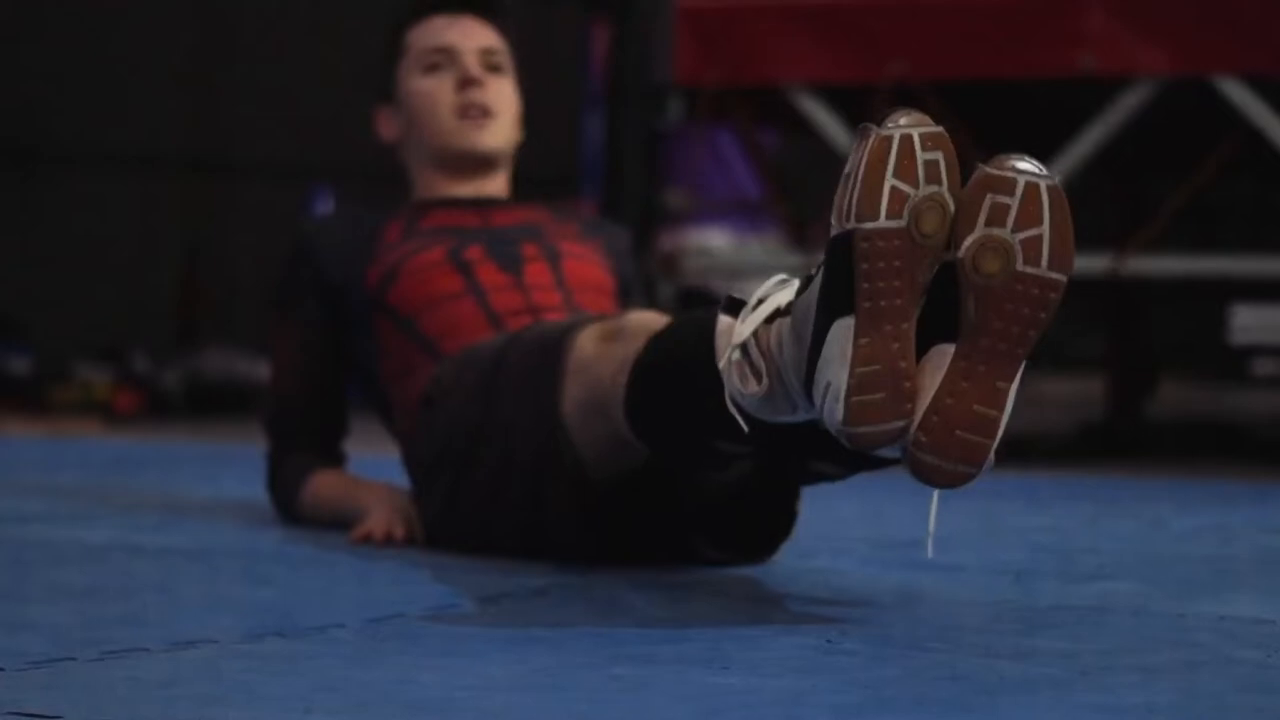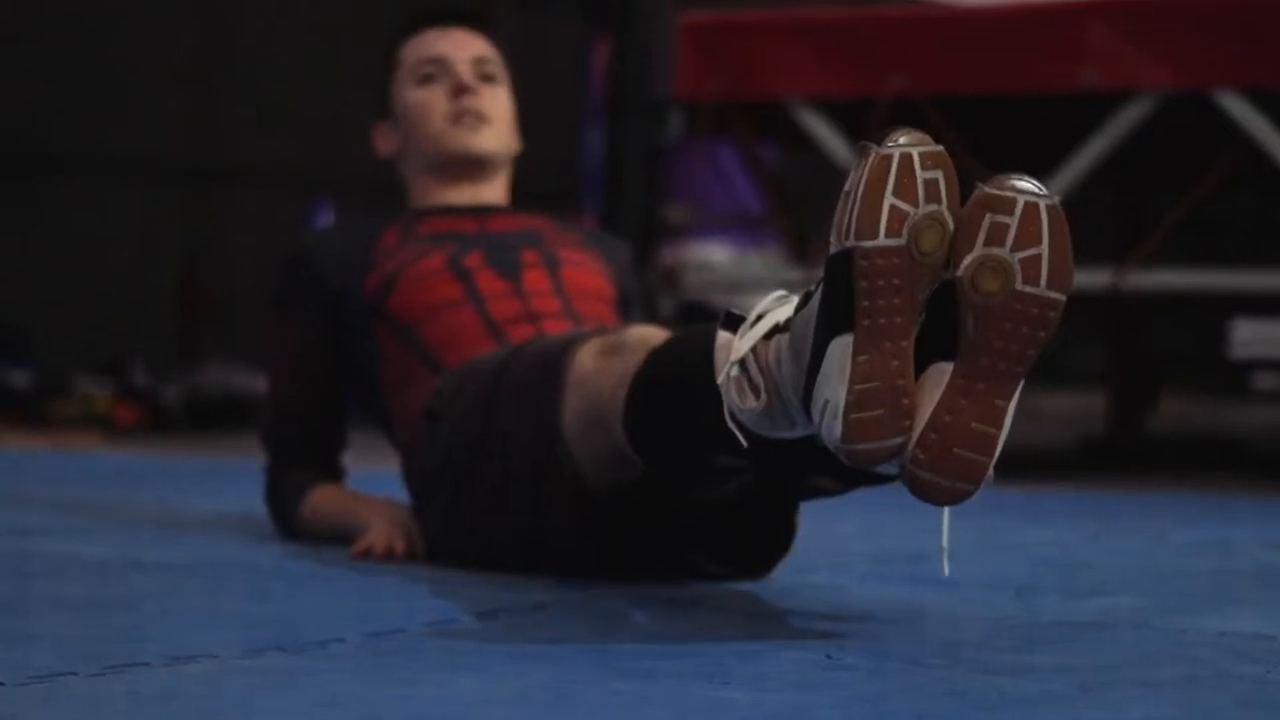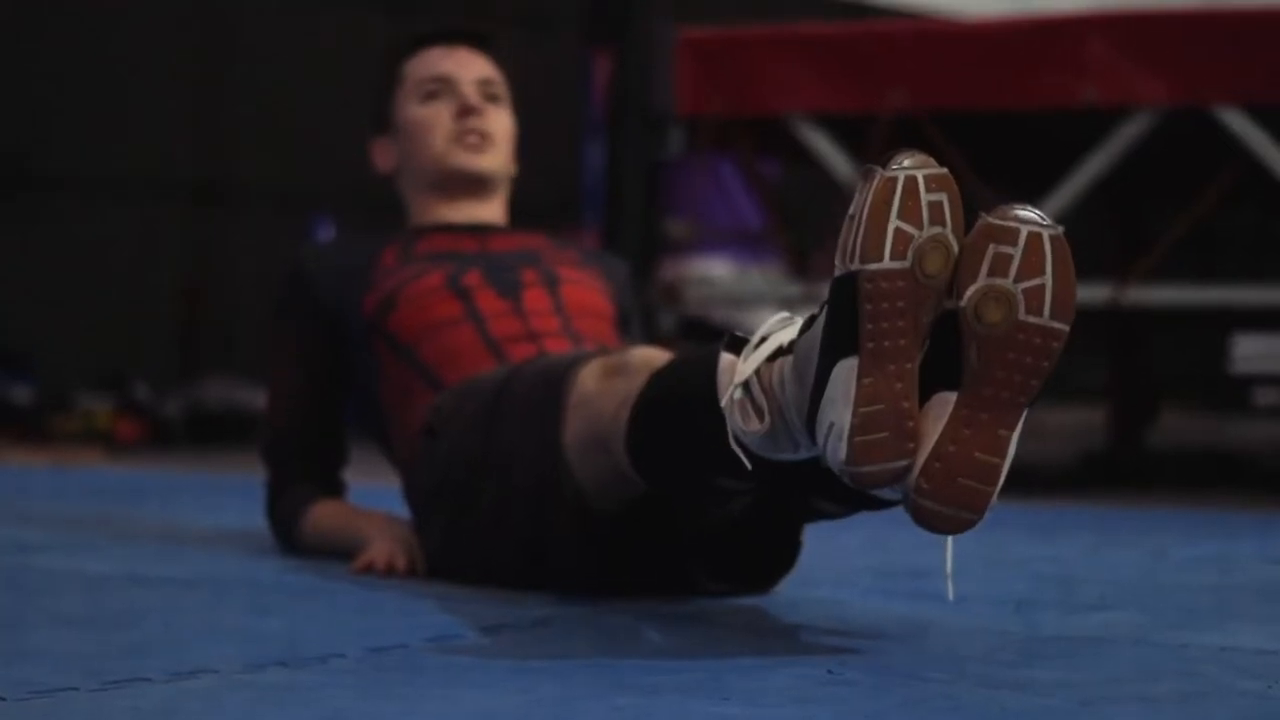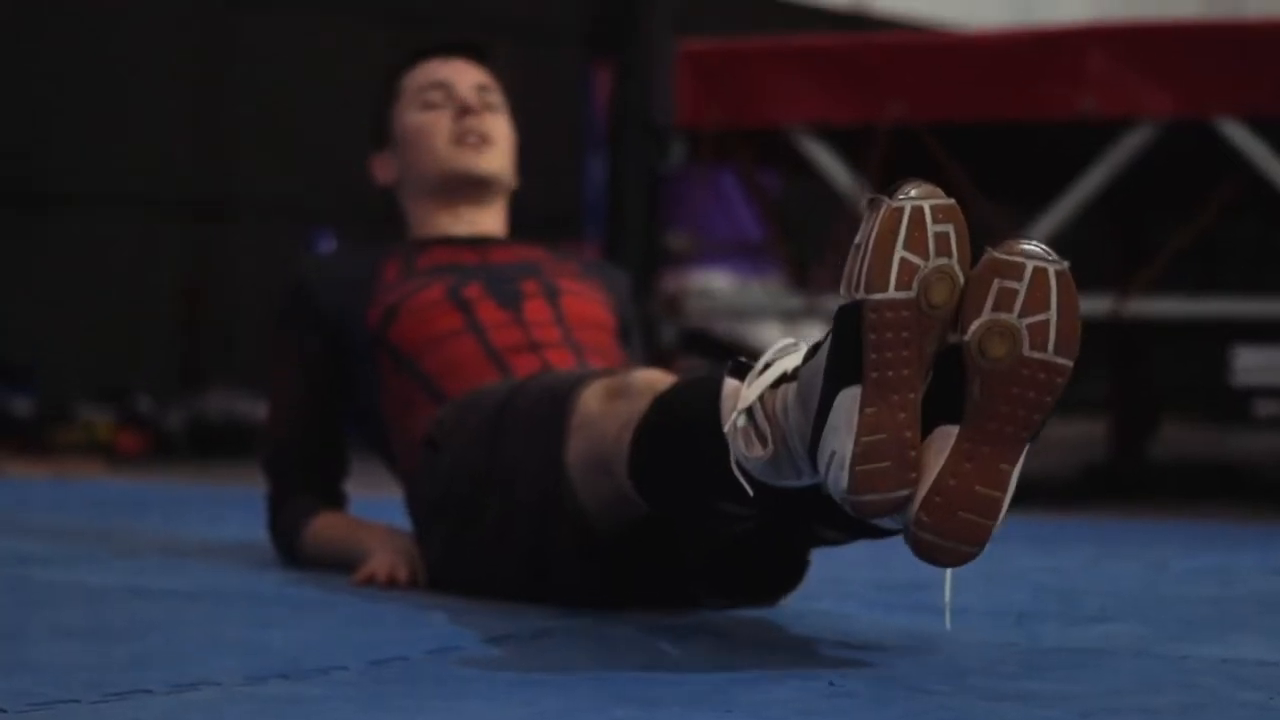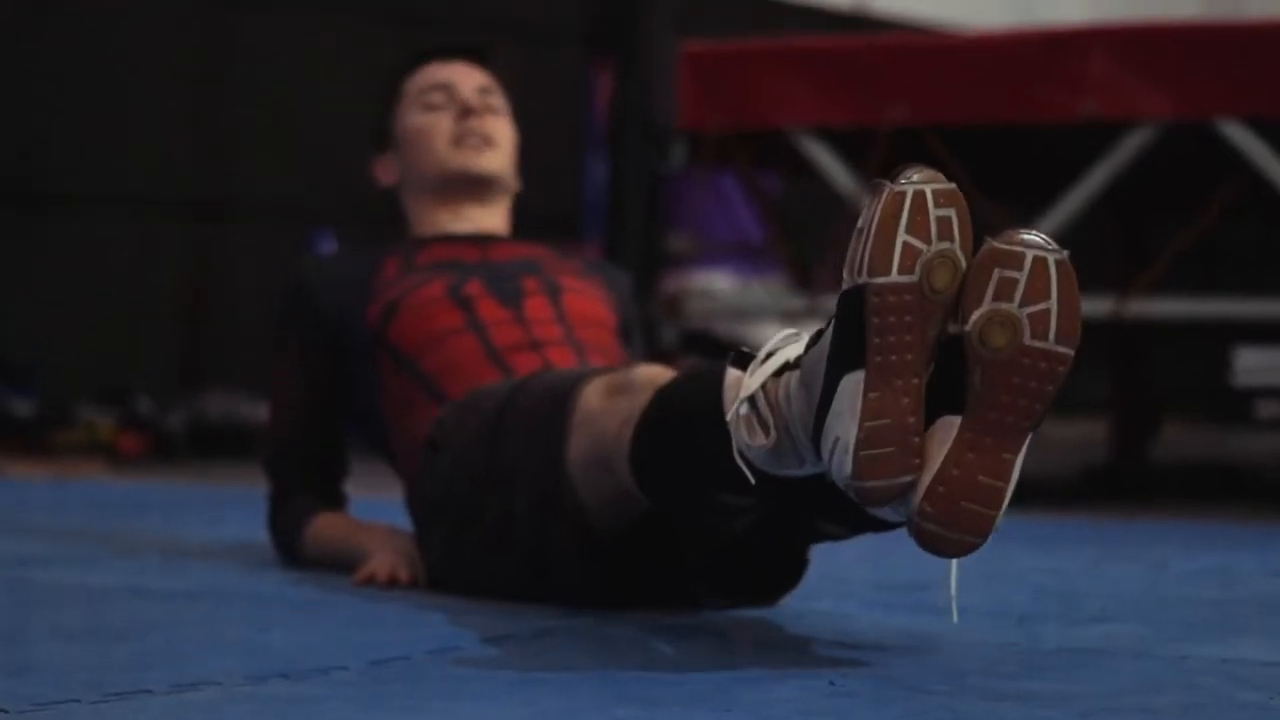
dt=0.4s
person 1, frame 1
left shoulder: (598, 241)
right shoulder: (343, 249)
left elbow: (658, 371)
right elbow: (295, 461)
right wrist: (376, 498)
left hip: (645, 486)
right hip: (487, 442)
left knee: (763, 345)
right knee: (632, 342)
left ankle: (925, 391)
right ankle: (837, 367)
person 1, frame 2
left shoulder: (598, 251)
right shoulder: (341, 261)
left elbow: (661, 386)
right elbow: (294, 475)
right wrist: (375, 514)
left hip: (651, 497)
right hip: (488, 451)
left knee: (762, 357)
right knee: (631, 355)
left ankle: (925, 404)
right ankle: (824, 367)
person 1, frame 3
left shoulder: (596, 269)
right shoulder: (340, 274)
right elbow: (294, 490)
right wrist: (378, 528)
left hip: (649, 508)
left knee: (757, 380)
right knee: (635, 375)
left ankle: (929, 427)
right ankle: (833, 396)
person 1, frame 4
left shoulder: (597, 282)
right shoulder: (343, 285)
right elbow: (296, 501)
right wrist: (378, 541)
left hip: (647, 528)
right hip: (489, 478)
left knee: (775, 409)
right knee: (635, 397)
left ankle: (931, 453)
right ankle: (834, 422)
person 1, frame 5
left shoulder: (598, 279)
right shoulder: (342, 286)
right elbow: (296, 502)
right wrist: (378, 541)
left hip: (648, 523)
left knee: (770, 406)
right knee: (638, 394)
left ankle: (932, 448)
right ankle: (832, 414)
